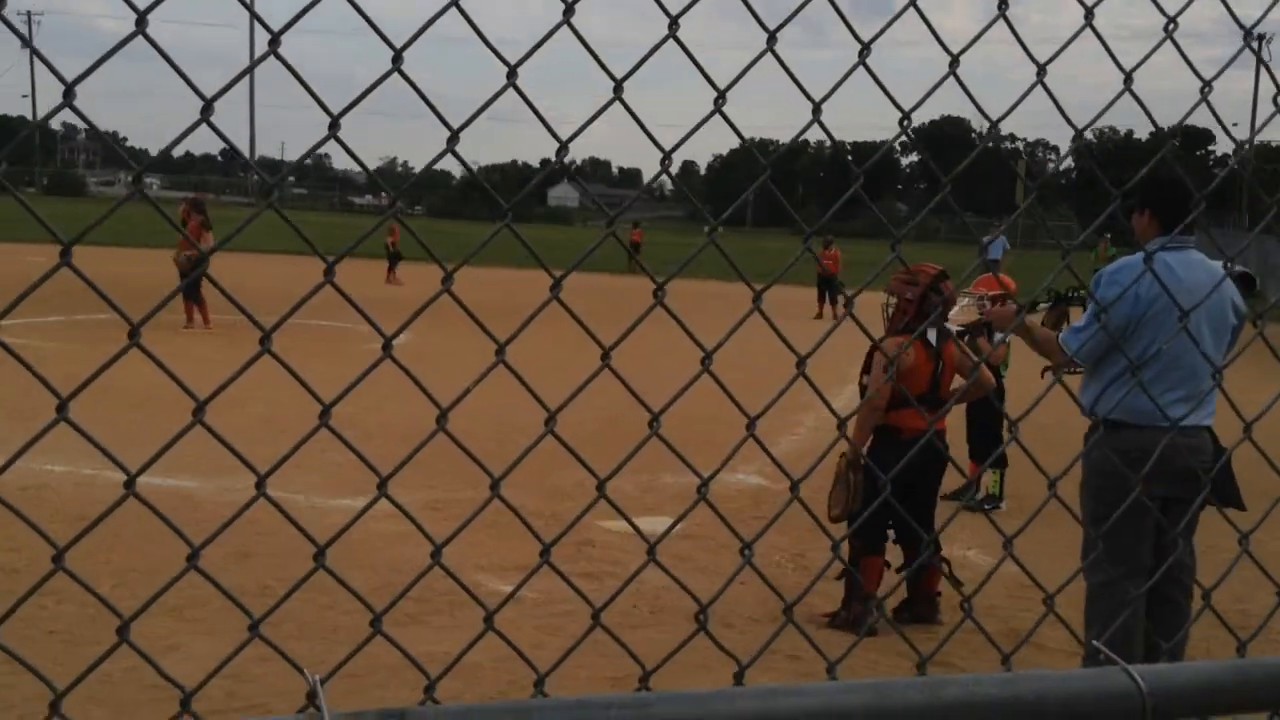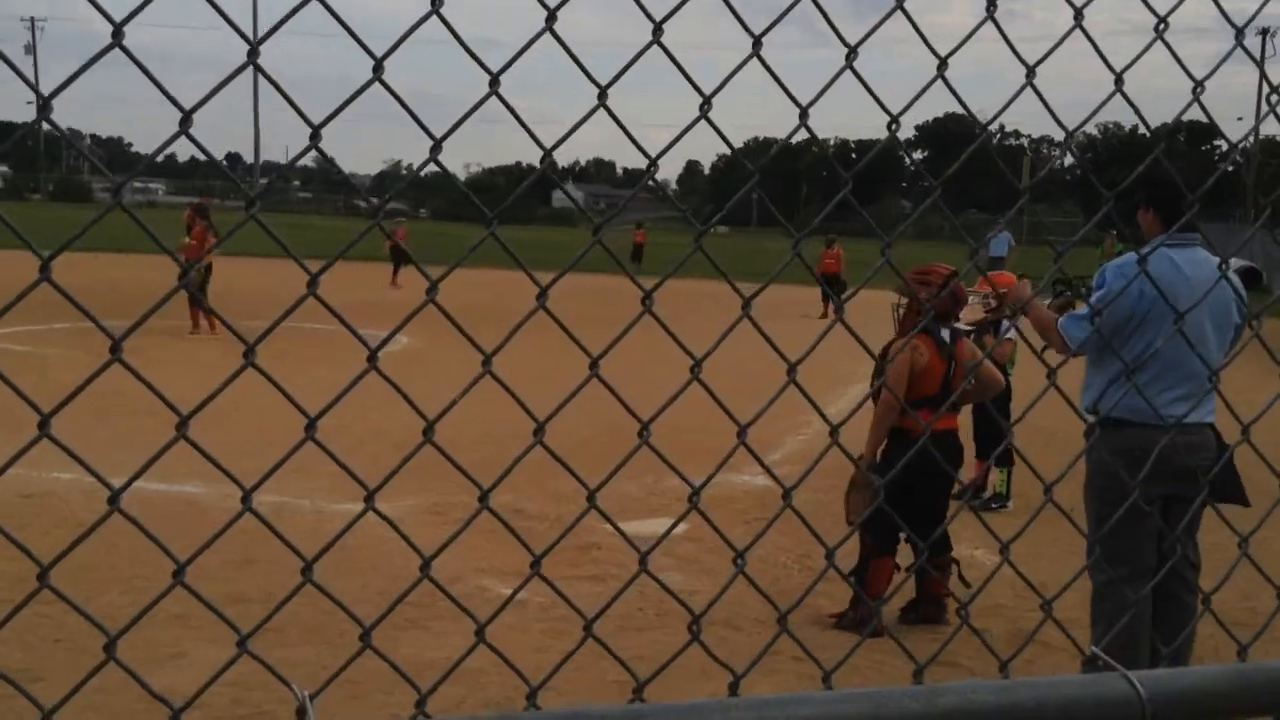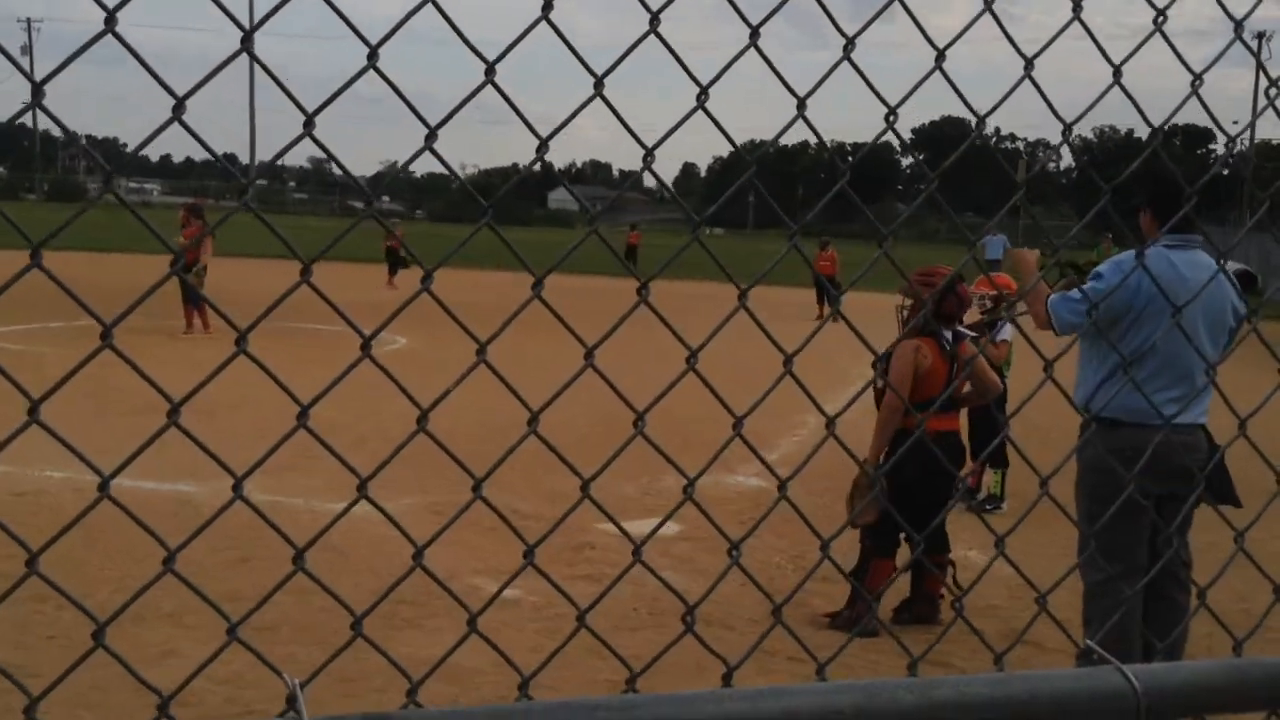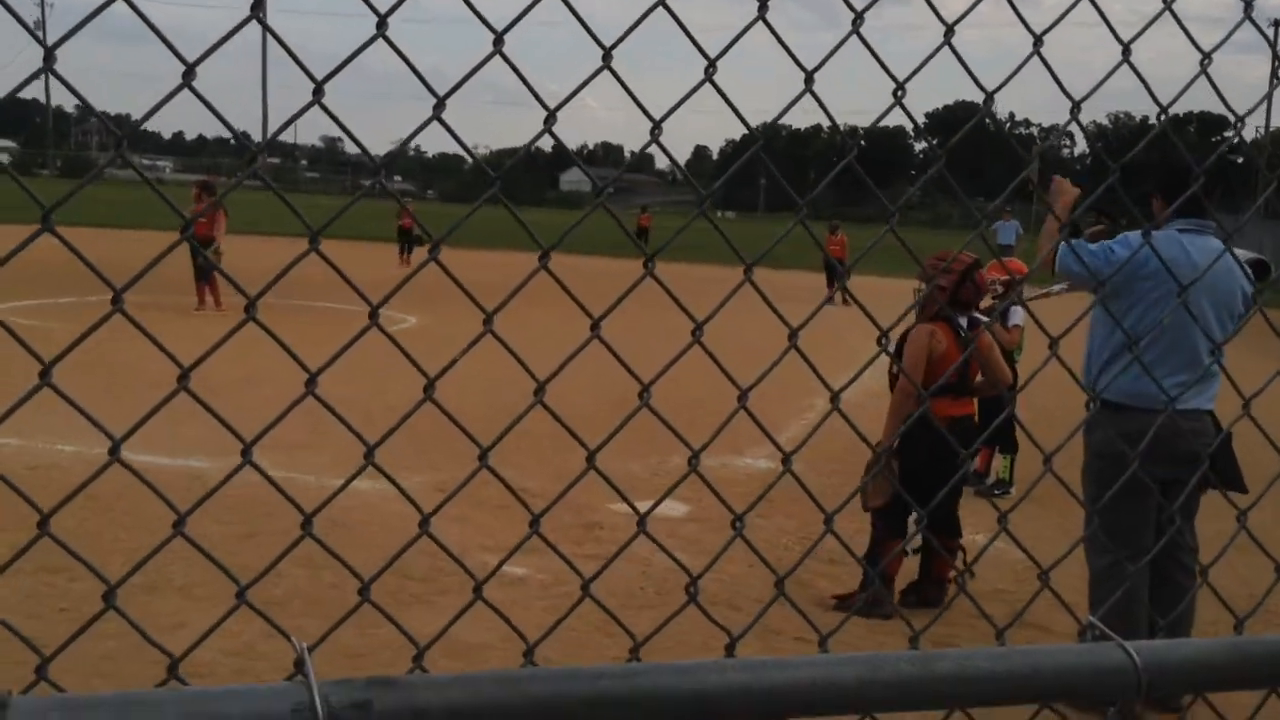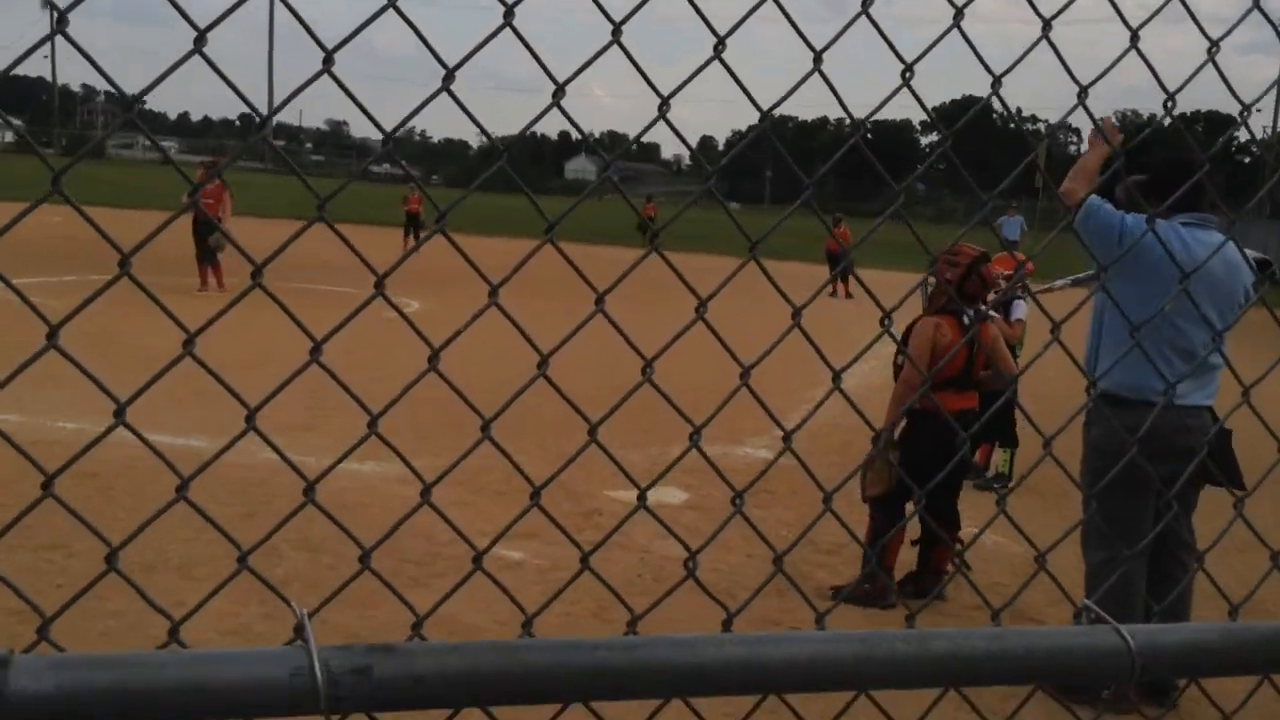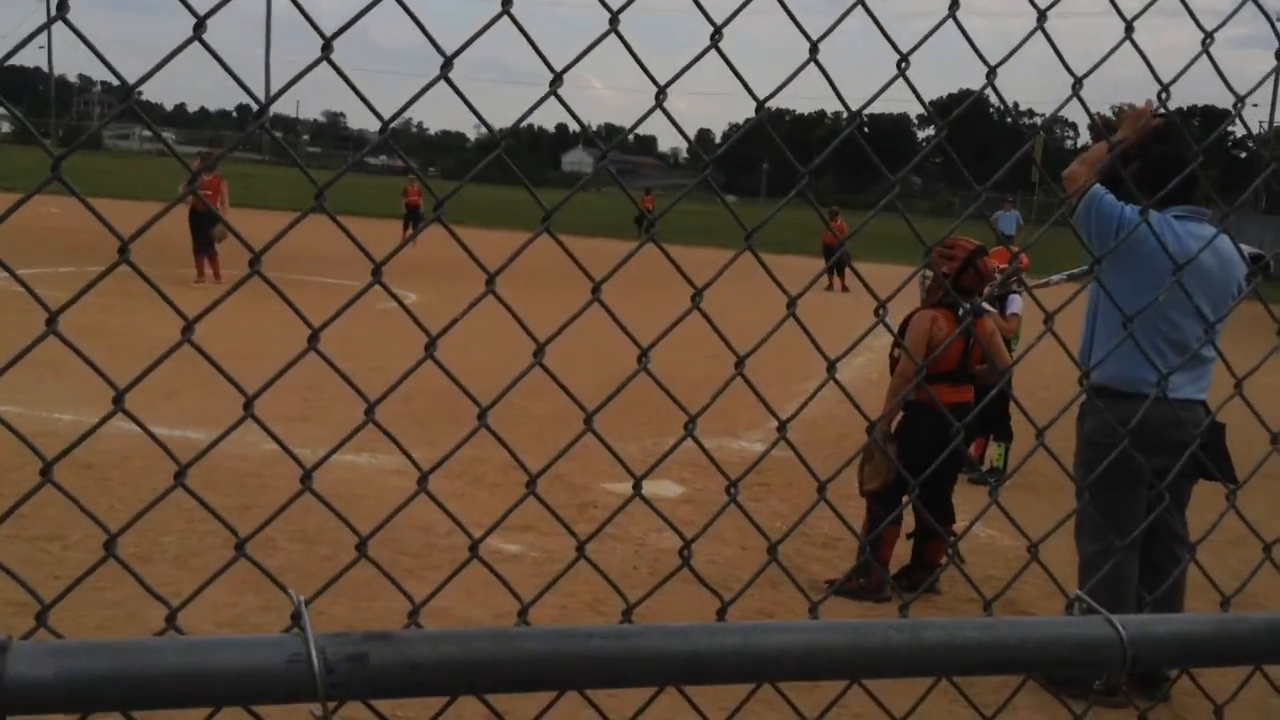
dt=0.2s
person 1, frame 1
left shoulder: (1126, 274)
right shoulder: (1223, 284)
left elbow: (1069, 351)
right elbow: (1211, 358)
left wrist: (1014, 322)
left hip: (1127, 443)
right hip: (1194, 445)
left knee: (1115, 573)
right knee: (1174, 571)
person 1, frame 2
left shoulder: (1130, 272)
right shoulder: (1227, 281)
left elbow: (1067, 338)
right elbow: (1216, 353)
left wrist: (1027, 301)
left hip: (1128, 442)
right hip: (1196, 444)
left knee: (1120, 574)
right knee: (1178, 571)
person 1, frame 3
left shoulder: (1128, 271)
right shoulder: (1224, 283)
left elbow: (1051, 316)
left wrist: (1027, 270)
left hip: (1120, 441)
right hip: (1188, 442)
left knee: (1113, 574)
right knee: (1171, 570)
person 1, frame 4
left shoulder: (1138, 252)
right shoulder: (1234, 270)
left elbow: (1052, 254)
left wrist: (1061, 202)
left hip: (1127, 425)
right hip: (1195, 429)
left knee: (1120, 557)
right knee: (1175, 554)
person 1, frame 5
left shoulder: (1138, 240)
right shoulder: (1237, 261)
left elbow: (1072, 194)
left wrist: (1101, 146)
left hip: (1127, 418)
right hip: (1195, 423)
left knee: (1115, 548)
right knee: (1173, 549)
left ankle: (1109, 678)
right ankle: (1159, 675)
person 1, frame 6
left shoulder: (1132, 232)
right shoulder: (1230, 253)
left elbow: (1075, 177)
left wrist: (1124, 136)
left hip: (1121, 410)
right hip: (1187, 416)
left knee: (1109, 542)
right knee: (1166, 542)
left ankle: (1103, 670)
right ankle: (1151, 667)
person 2, frame 1
left shoulder: (894, 345)
right shoulder: (949, 345)
left elbow: (875, 402)
right elbow: (985, 382)
left wrist: (853, 449)
left hip: (895, 445)
right hip: (933, 446)
left knee: (869, 525)
right knee: (920, 525)
left ankle: (859, 609)
right ankle: (924, 602)
person 2, frame 2
left shoulder: (908, 346)
right shoulder: (960, 344)
left elbow: (889, 405)
right elbow: (994, 383)
left wrist: (869, 454)
left hip: (909, 447)
right hip: (946, 446)
left knee: (880, 526)
right knee: (931, 526)
left ankle: (866, 612)
right ankle: (932, 603)
person 2, frame 3
left shoulder: (911, 347)
right shoulder: (963, 347)
left elbow: (893, 406)
right elbow: (992, 389)
left wrist: (873, 456)
left hip: (914, 449)
right hip: (949, 448)
left knee: (881, 527)
right knee: (930, 527)
left ankle: (862, 611)
right ankle: (925, 602)
person 2, frame 4
left shoulder: (925, 332)
right shoulder: (978, 334)
left elbow: (906, 391)
right elbow: (1003, 380)
left wrist: (886, 440)
left hip: (927, 433)
right hip: (962, 432)
left knee: (891, 509)
right knee: (942, 511)
left ankle: (876, 593)
right ankle: (933, 586)
person 2, frame 5
left shoulder: (931, 325)
right shoulder: (986, 328)
left elbow: (909, 381)
right elbow: (1007, 373)
left wrist: (886, 429)
left hip: (930, 424)
right hip: (965, 424)
left knee: (888, 499)
right knee: (942, 502)
left ankle: (876, 583)
right ankle: (931, 577)
person 2, frame 6
left shoulder: (928, 318)
right shoulder: (982, 322)
left elbow: (906, 374)
right elbow: (1003, 366)
left wrist: (883, 422)
left hip: (926, 417)
right hip: (960, 417)
left knee: (886, 492)
right knee: (937, 495)
left ankle: (871, 577)
right ankle: (924, 571)
person 3, frame 1
right shoulder: (980, 324)
left elbow: (996, 358)
left wrist: (978, 336)
right wrist: (963, 334)
left hip: (991, 390)
left knee: (993, 441)
right knee: (975, 439)
left ankle: (995, 496)
right ankle: (972, 486)
person 3, frame 2
left shoulder: (1007, 324)
right shoulder: (986, 323)
left elbow: (1002, 356)
left wrist: (984, 335)
right wrist: (967, 333)
left hip: (998, 389)
left knee: (999, 440)
right knee: (981, 438)
left ankle: (1002, 495)
right ankle: (978, 485)
person 3, frame 3
left shoulder: (1004, 325)
right shoulder: (983, 325)
left elbow: (999, 357)
left wrist: (980, 337)
left knee: (995, 442)
right knee: (977, 440)
left ankle: (996, 496)
right ankle: (974, 486)
person 3, frame 4
left shoulder: (1015, 310)
right shoulder: (994, 309)
left elbow: (1011, 342)
left wrist: (991, 321)
right wrist: (978, 318)
left knee: (1003, 427)
right knee: (985, 424)
left ankle: (1005, 481)
right ankle: (982, 470)
person 3, frame 5
left shoulder: (1017, 304)
right shoulder: (997, 302)
left elbow: (1014, 336)
left wrist: (993, 315)
left knee: (1004, 421)
right knee: (985, 418)
left ankle: (1004, 474)
right ankle: (982, 464)
person 3, frame 6
left shoulder: (1013, 299)
right shoulder: (993, 296)
left elbow: (1009, 331)
left wrist: (989, 309)
left knee: (998, 415)
right knee: (979, 411)
left ankle: (998, 469)
right ankle: (977, 458)
